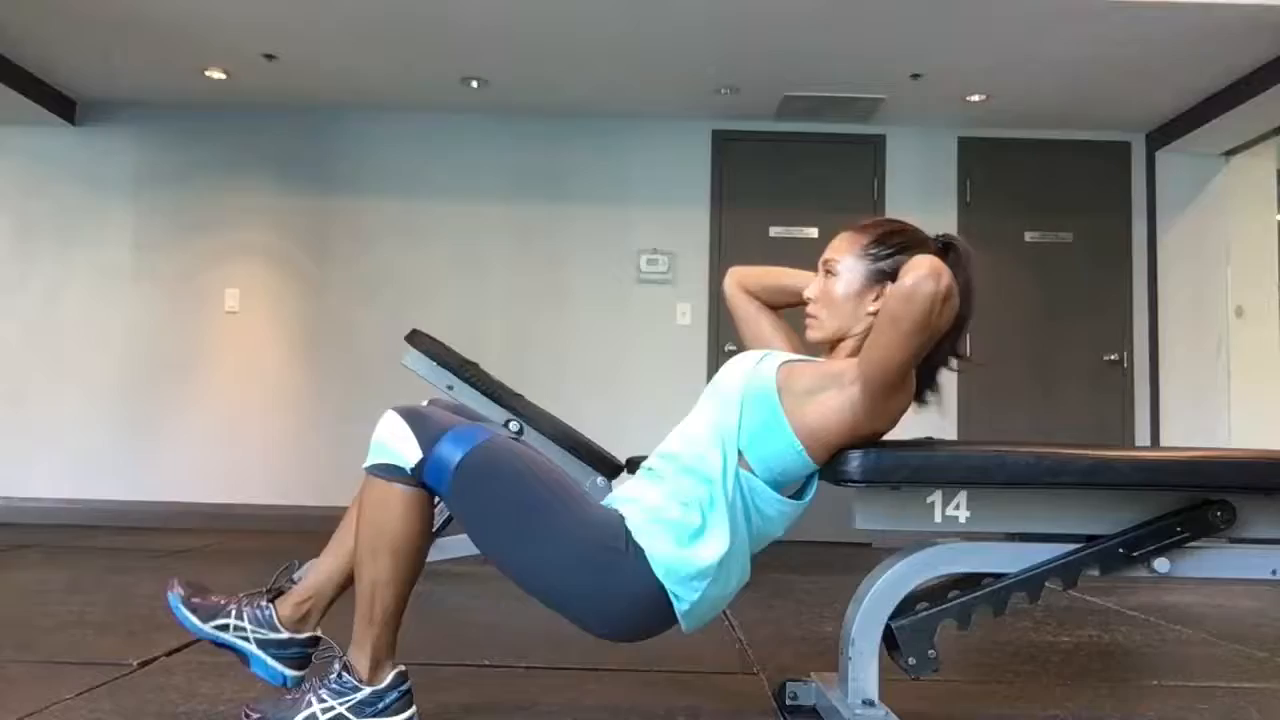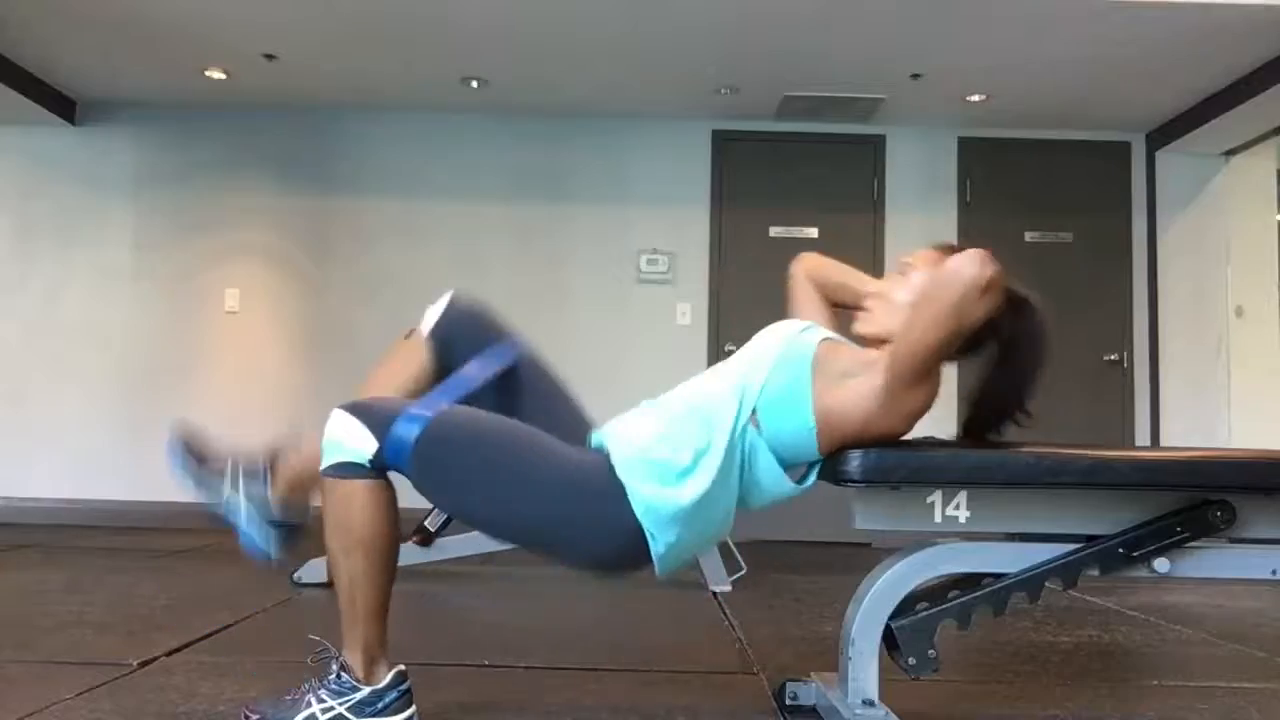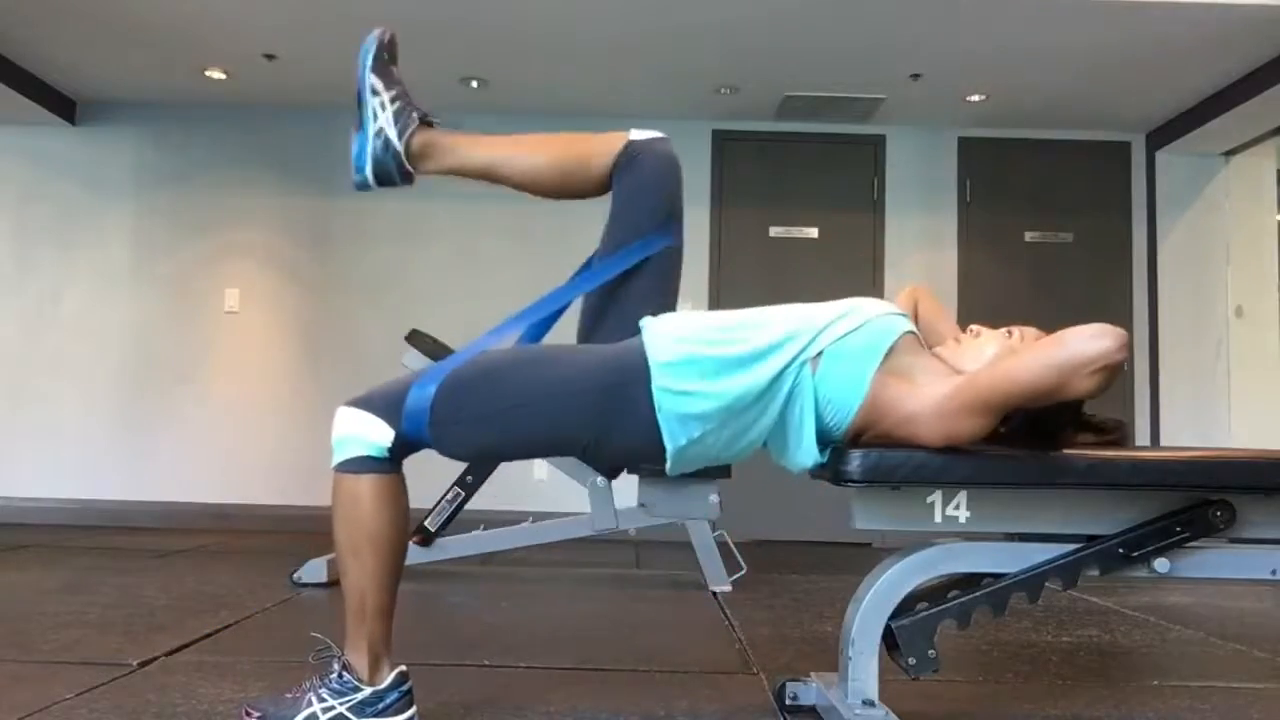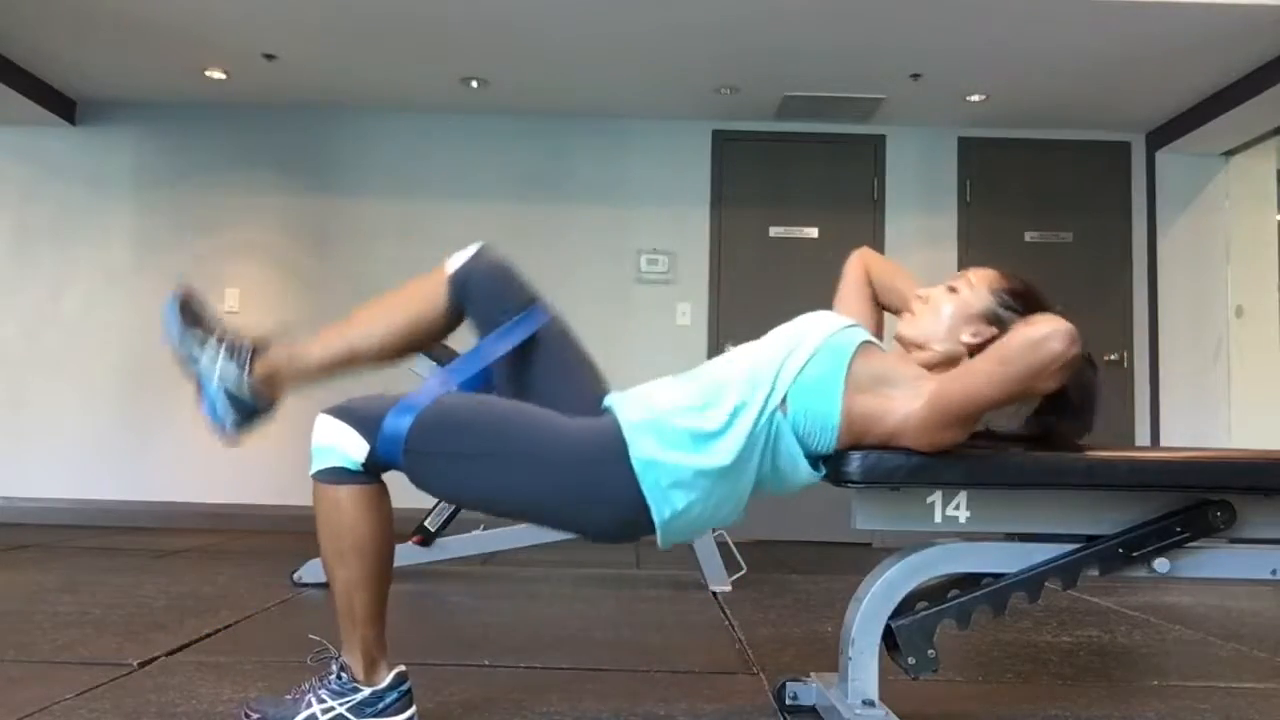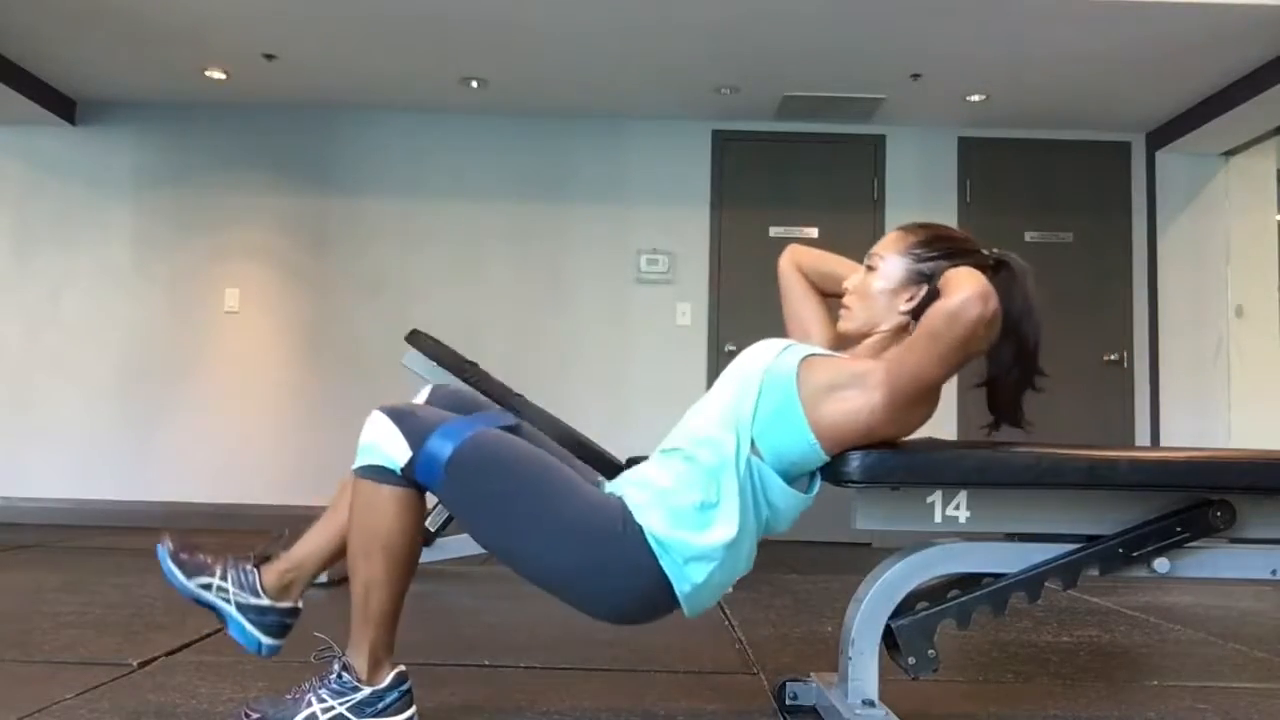
dt=0.5s
person 1, frame 1
left shoulder: (861, 395)
right shoulder: (799, 367)
left elbow: (931, 282)
right elbow: (738, 280)
left wrist: (895, 284)
right wrist: (827, 285)
left hip: (633, 576)
right hip: (626, 535)
left knee: (409, 436)
right knee: (435, 427)
right ankle: (289, 622)
person 1, frame 2
left shoulder: (890, 389)
right shoulder: (837, 357)
left elbow: (975, 271)
right elbow: (805, 265)
left wrist: (929, 284)
right wrist: (881, 294)
left hip: (623, 506)
right hip: (610, 461)
left knee: (361, 428)
right knee: (455, 323)
right ankle: (274, 494)
person 1, frame 3
left shoulder: (945, 410)
right shoulder: (922, 368)
left elbow: (1103, 345)
right elbow: (914, 297)
left wrist: (985, 359)
right wrist: (952, 341)
left hip: (641, 396)
right hip: (645, 359)
left knee: (366, 426)
right knee: (646, 158)
right ankle: (410, 146)
person 1, frame 4
left shoulder: (920, 405)
right shoulder: (871, 357)
left elbow: (1056, 342)
right elbow: (861, 258)
left wrist: (1002, 318)
right wrist: (925, 300)
left hip: (624, 473)
right hip: (614, 429)
left knee: (349, 434)
right knee: (477, 276)
right ankle: (262, 379)
person 1, frame 5
left shoulder: (883, 394)
right shoulder: (833, 362)
left elbow: (973, 306)
right elbow: (793, 258)
left wrist: (963, 271)
right wrist: (881, 273)
left hip: (637, 558)
right hip: (628, 518)
left knee: (397, 436)
right knee: (438, 409)
right ankle: (270, 592)
